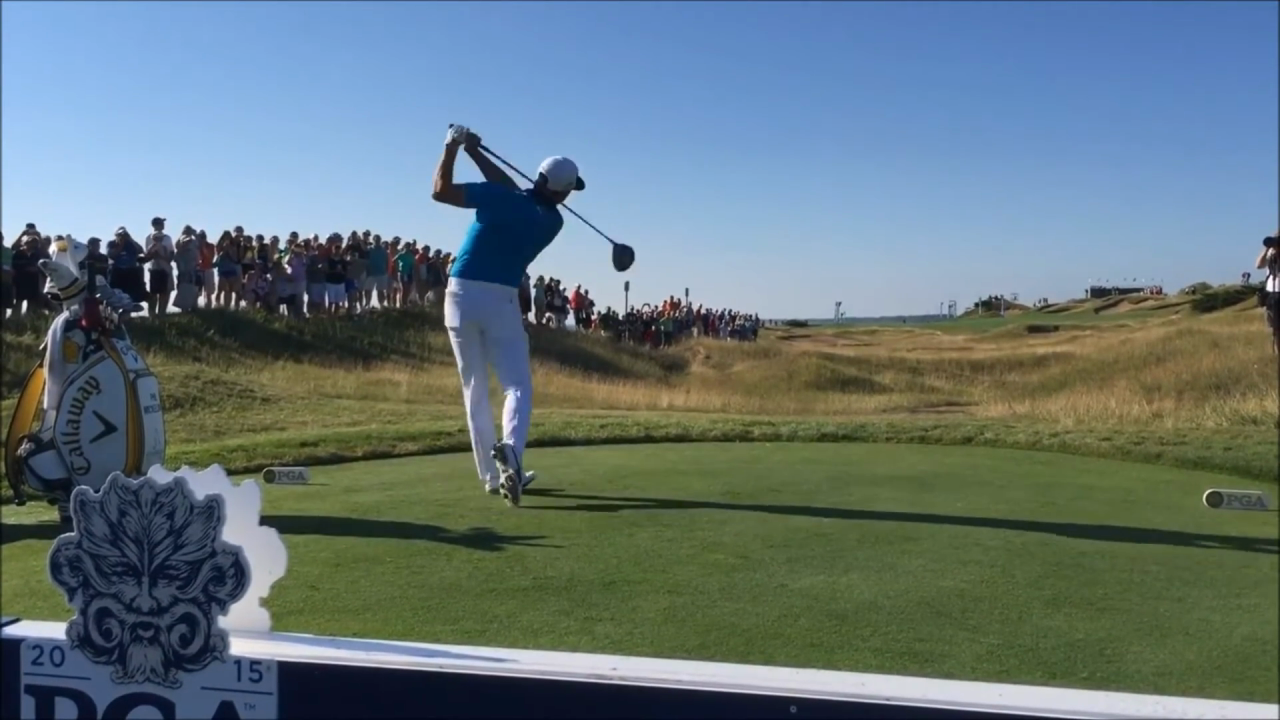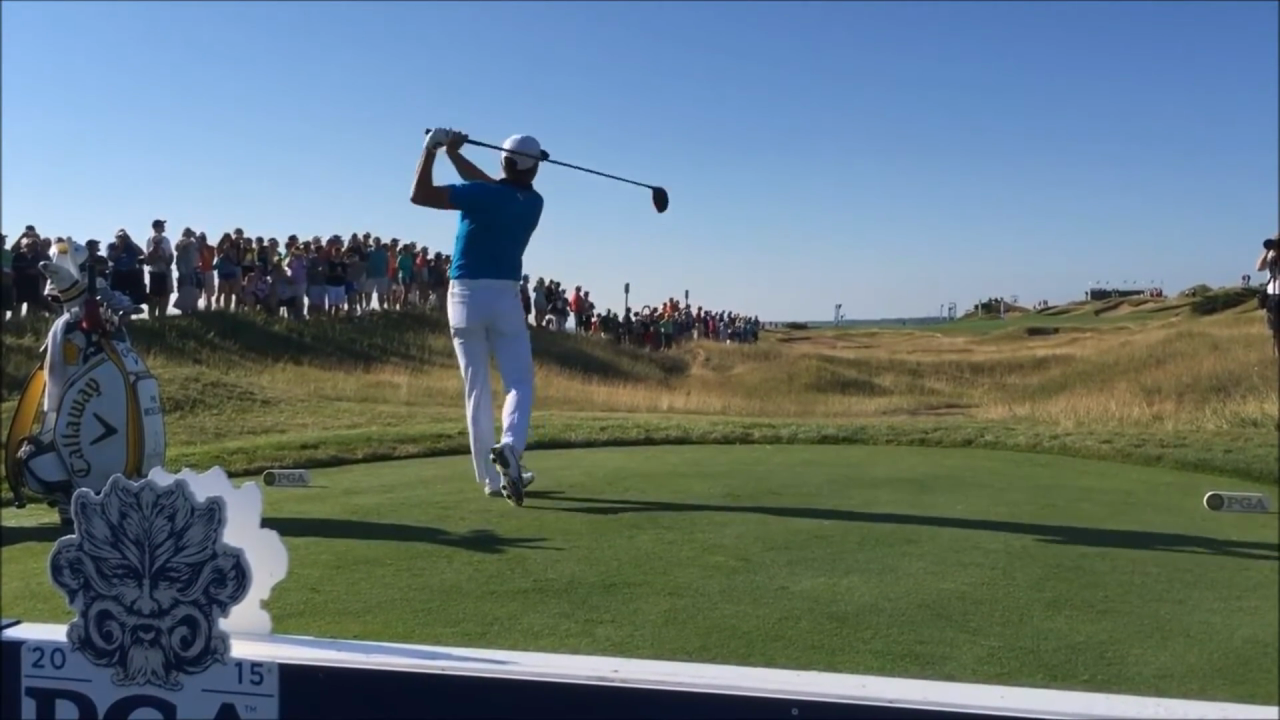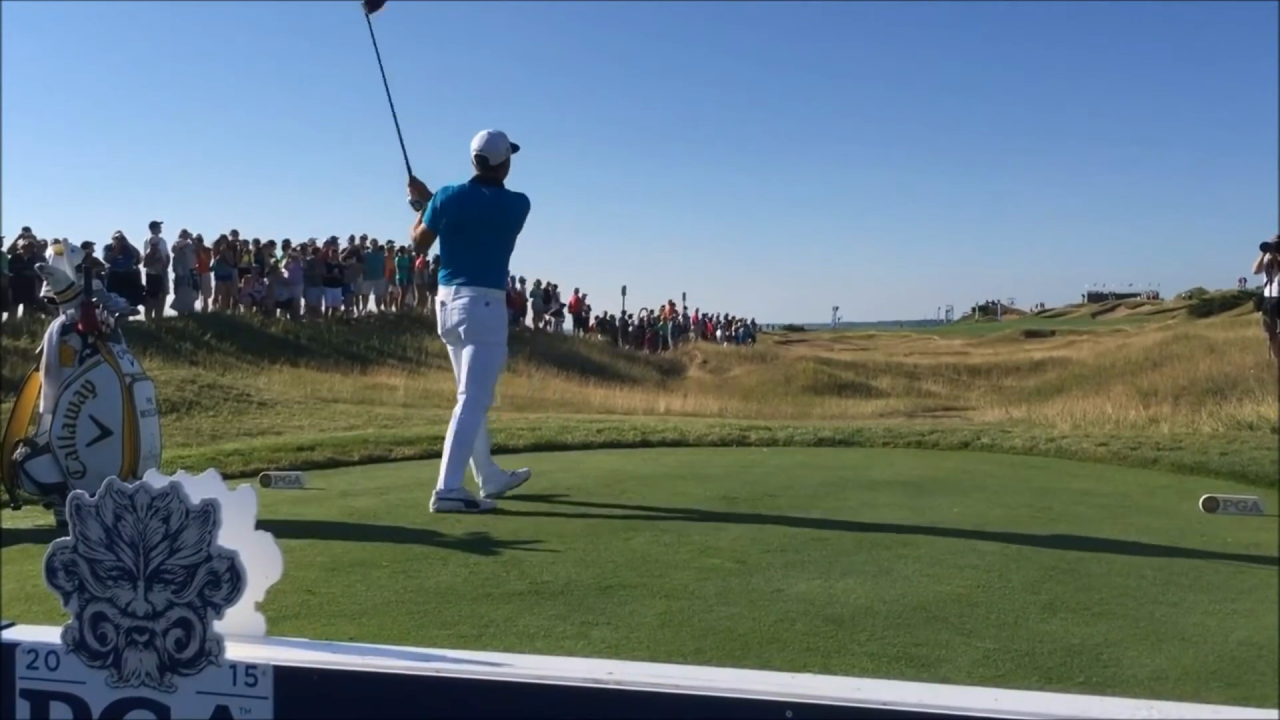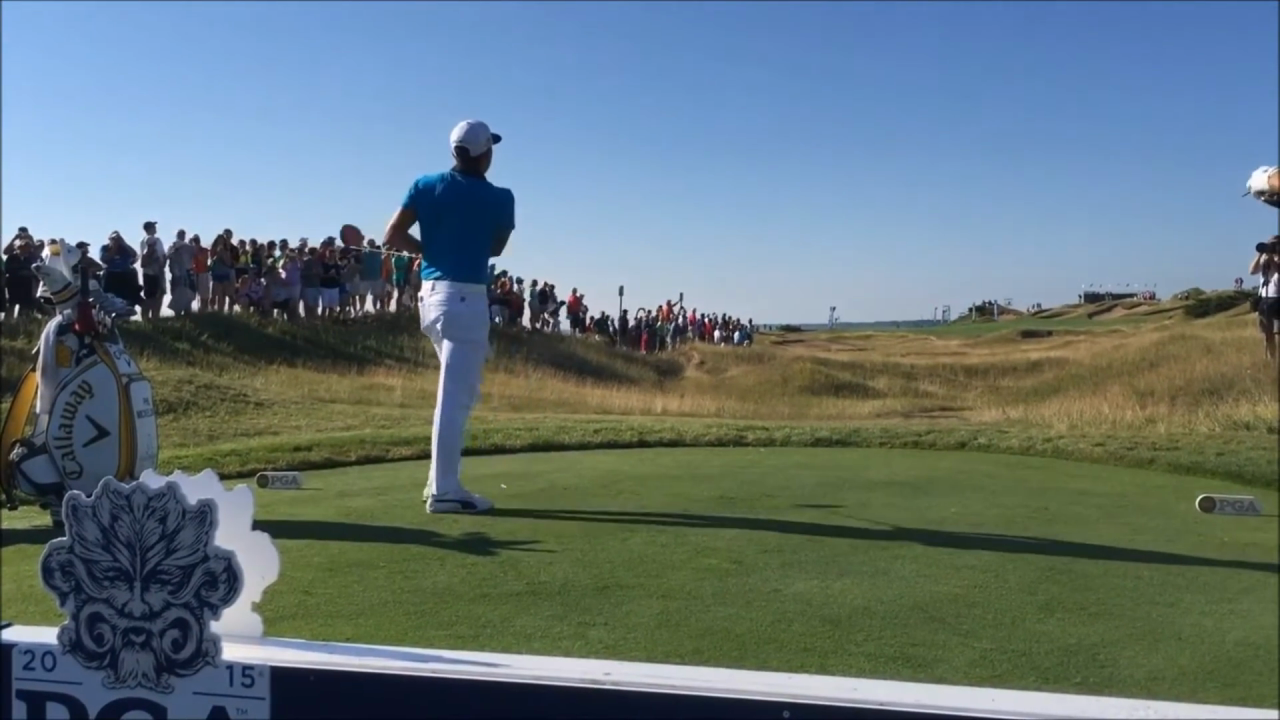
dt=0.5s
person 1, frame 1
left shoulder: (497, 196)
right shoulder: (553, 221)
left elbow: (440, 193)
left wrist: (452, 147)
right wrist: (474, 152)
left hip: (458, 297)
right hip: (499, 303)
left knee: (476, 388)
right knee: (518, 387)
left ankle: (494, 474)
right ankle: (510, 448)
person 1, frame 2
left shoulder: (481, 195)
right shoulder: (533, 203)
left elbow: (419, 195)
left wrist: (430, 150)
right wrist: (454, 153)
left hip: (462, 298)
right hip: (504, 297)
left knee: (477, 391)
right knee: (519, 386)
left ankle: (494, 474)
right ankle: (509, 448)
person 1, frame 3
left shoulder: (446, 198)
right shoulder: (518, 205)
left elbow: (418, 244)
left wrist: (422, 204)
right wrist: (429, 196)
left hip: (448, 303)
right hip: (484, 305)
left knee: (472, 396)
right knee: (473, 400)
left ankle: (490, 477)
right ankle: (448, 489)
person 1, frame 4
left shoulder: (426, 186)
right shoulder: (499, 198)
left elbow: (392, 236)
left hip: (431, 296)
right hip: (465, 298)
left knee: (455, 393)
right knee: (456, 398)
left ankle: (442, 482)
right ankle: (444, 490)
